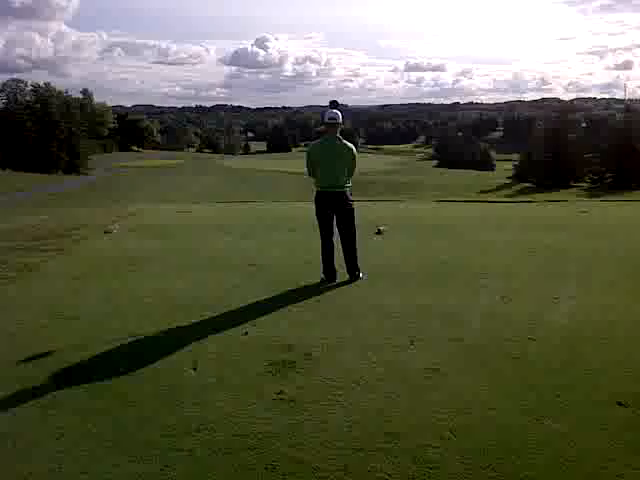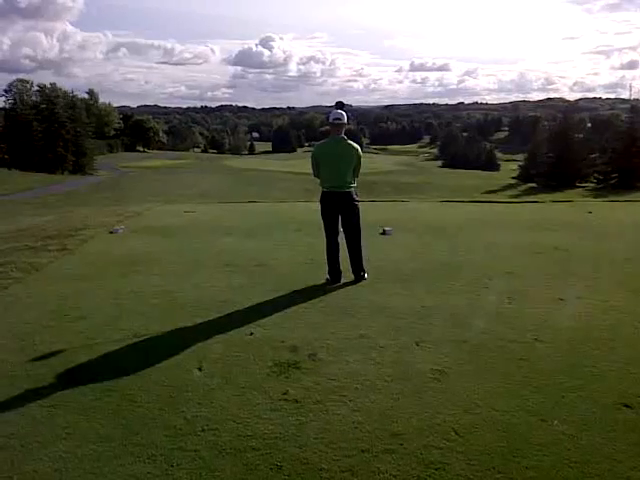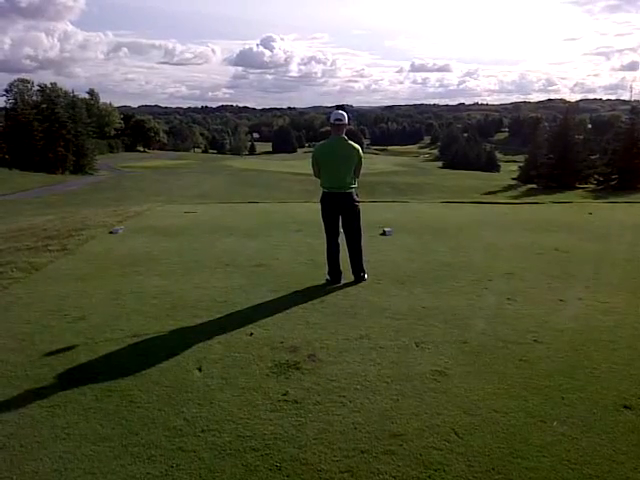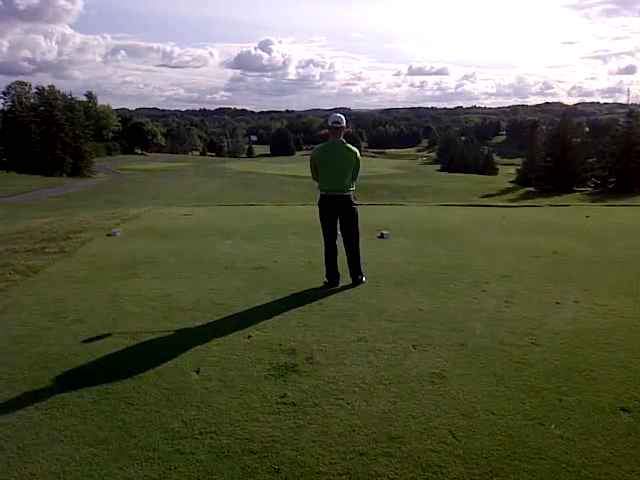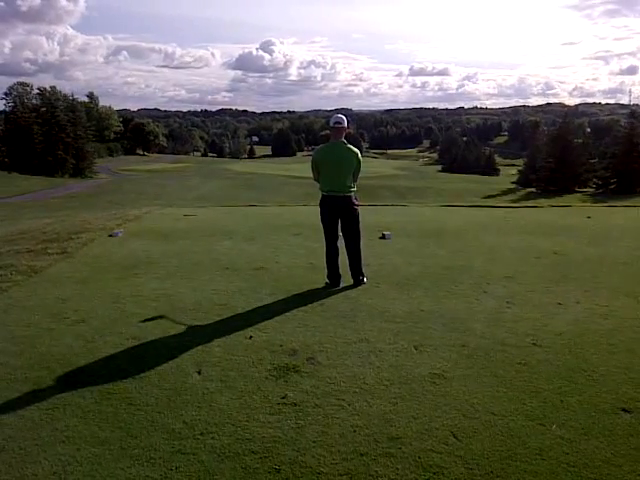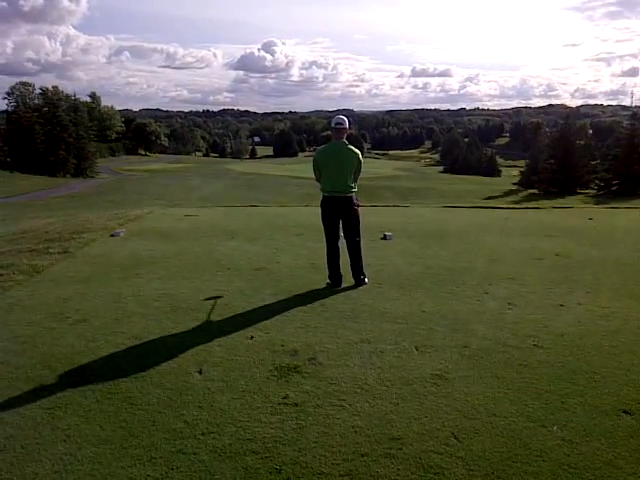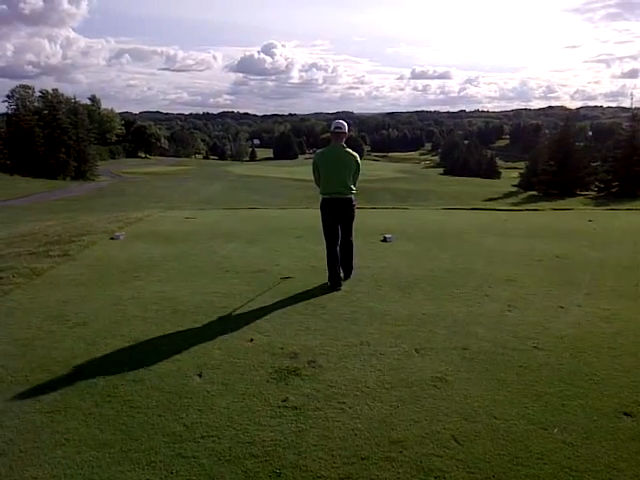
dt=0.4s
person 1, frame 1
left shoulder: (313, 148)
right shoulder: (349, 148)
left elbow: (311, 173)
right elbow: (351, 173)
left hip: (322, 196)
right hip: (342, 195)
left knee: (326, 237)
right knee: (348, 236)
left ankle: (329, 275)
right ankle: (353, 273)
person 1, frame 2
left shoulder: (319, 148)
right shoulder: (354, 148)
left elbow: (316, 174)
right elbow: (356, 174)
left hip: (328, 196)
right hip: (348, 196)
left knee: (331, 237)
right knee: (353, 237)
left ankle: (335, 275)
right ankle: (358, 273)
person 1, frame 3
left shoulder: (319, 148)
right shoulder: (355, 149)
left elbow: (317, 174)
right elbow: (357, 175)
left hip: (328, 197)
right hip: (349, 196)
left knee: (332, 238)
right knee: (354, 237)
left ankle: (334, 276)
right ankle: (358, 274)
person 1, frame 4
left shoulder: (317, 152)
right shoulder: (353, 152)
left elbow: (315, 177)
right elbow: (354, 177)
left hip: (326, 200)
right hip: (347, 199)
left knee: (330, 241)
right knee: (351, 240)
left ankle: (332, 278)
right ankle: (356, 277)
person 1, frame 5
left shoulder: (318, 152)
right shoulder: (354, 153)
left elbow: (316, 178)
right elbow: (355, 178)
left hip: (328, 200)
right hip: (348, 200)
left knee: (331, 241)
right knee: (353, 241)
left ankle: (334, 279)
right ankle: (358, 277)
person 1, frame 6
left shoulder: (320, 153)
right shoulder: (355, 154)
left elbow: (318, 178)
right elbow: (355, 178)
left hip: (329, 201)
right hip: (349, 200)
left knee: (332, 242)
right knee: (354, 241)
left ankle: (335, 279)
right ankle: (359, 277)
person 1, frame 7
left shoulder: (319, 156)
right shoulder: (354, 157)
left elbow: (317, 181)
right elbow: (354, 181)
left hip: (328, 202)
right hip: (347, 201)
left knee: (332, 242)
right knee: (347, 238)
left ankle: (335, 280)
right ankle: (347, 271)
